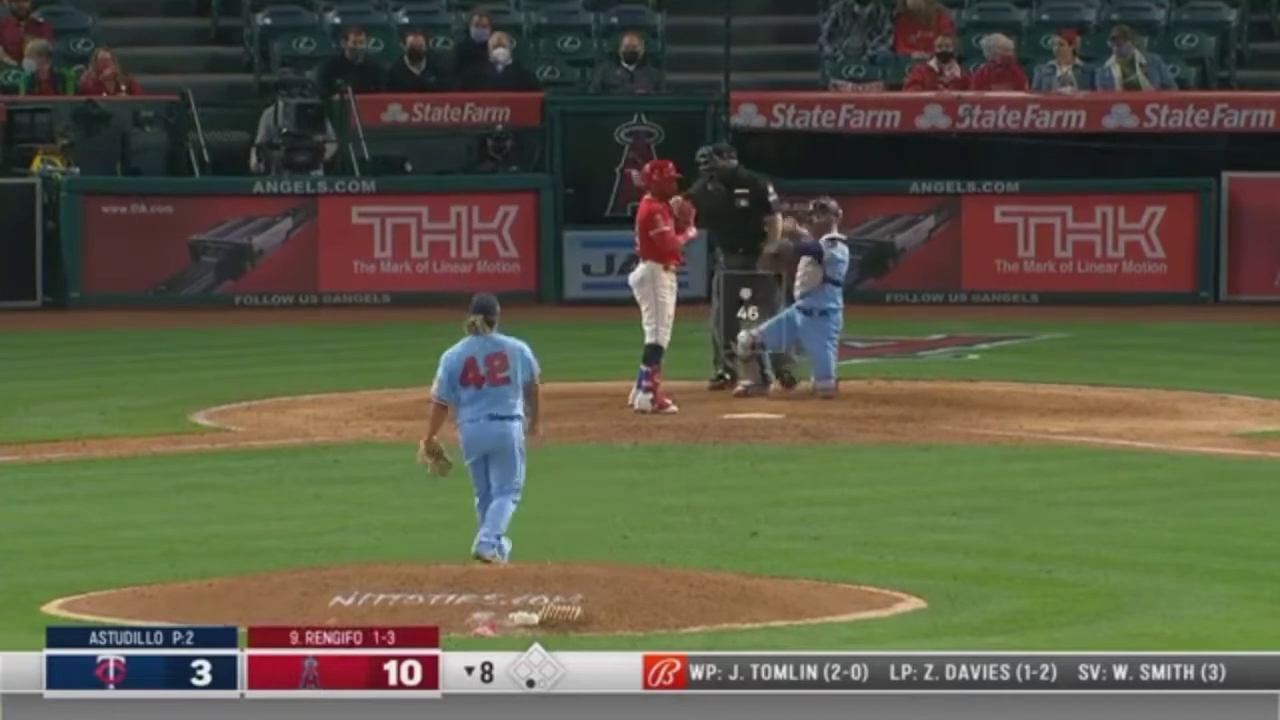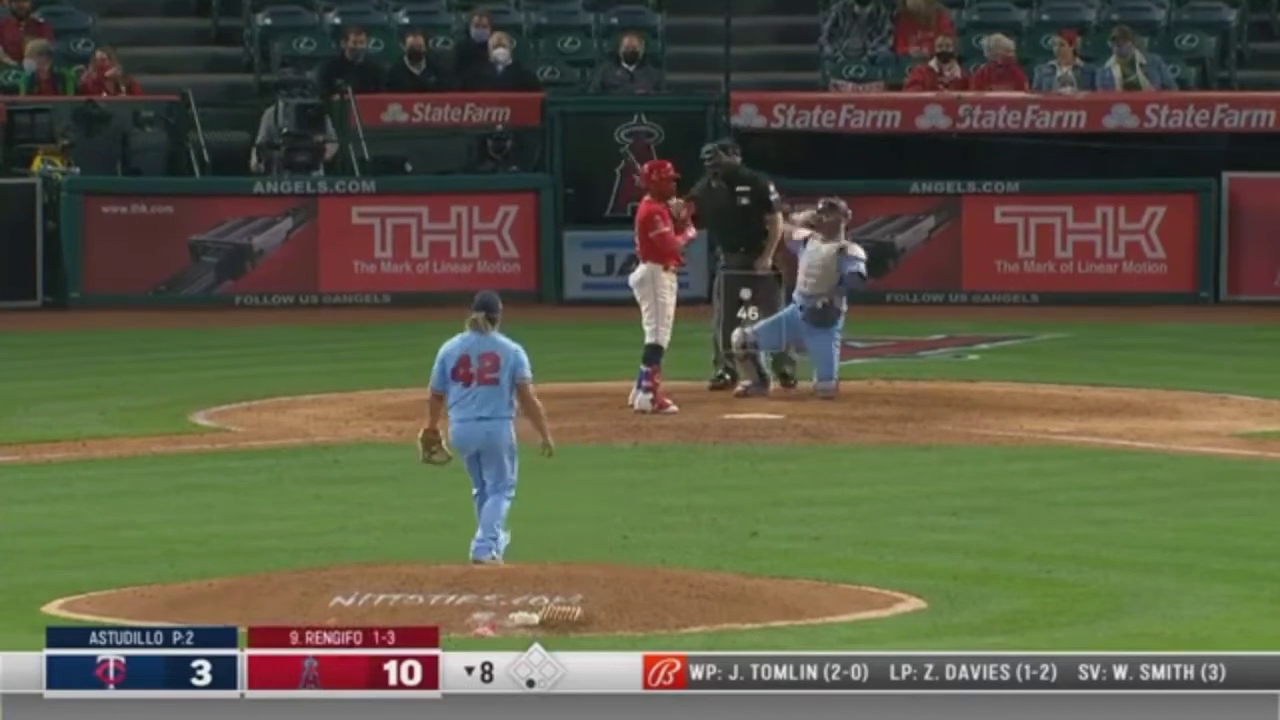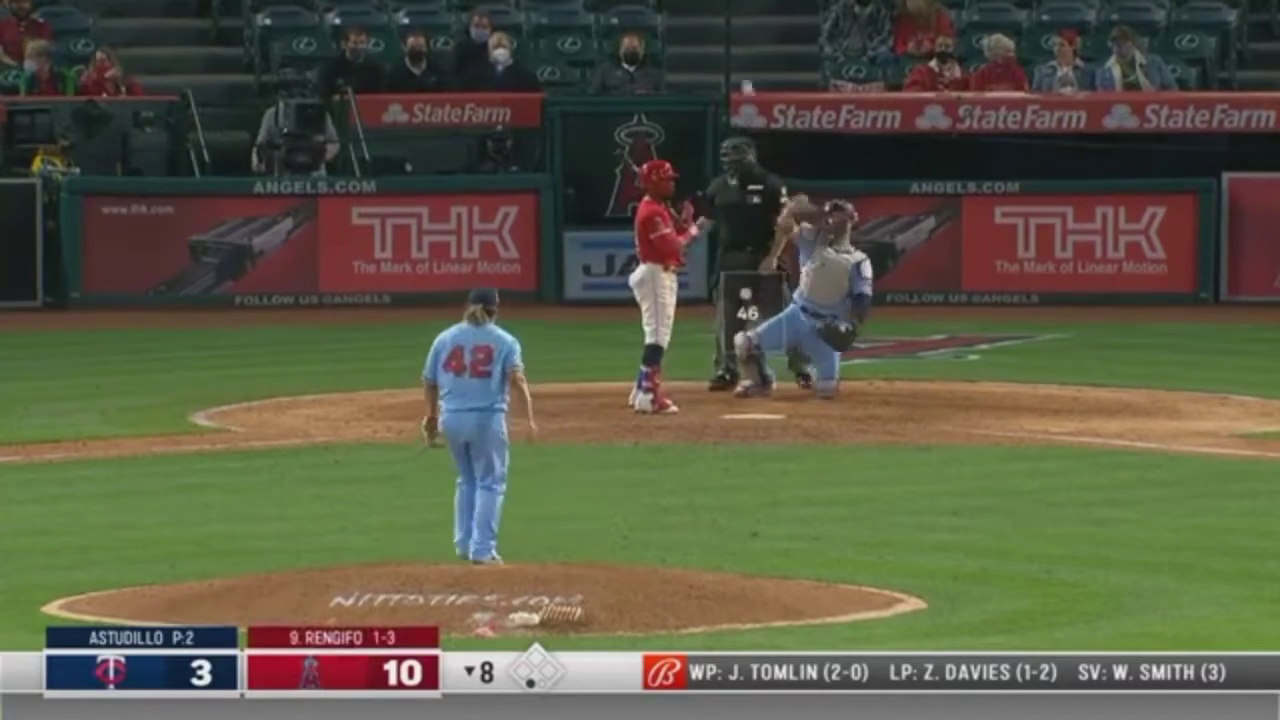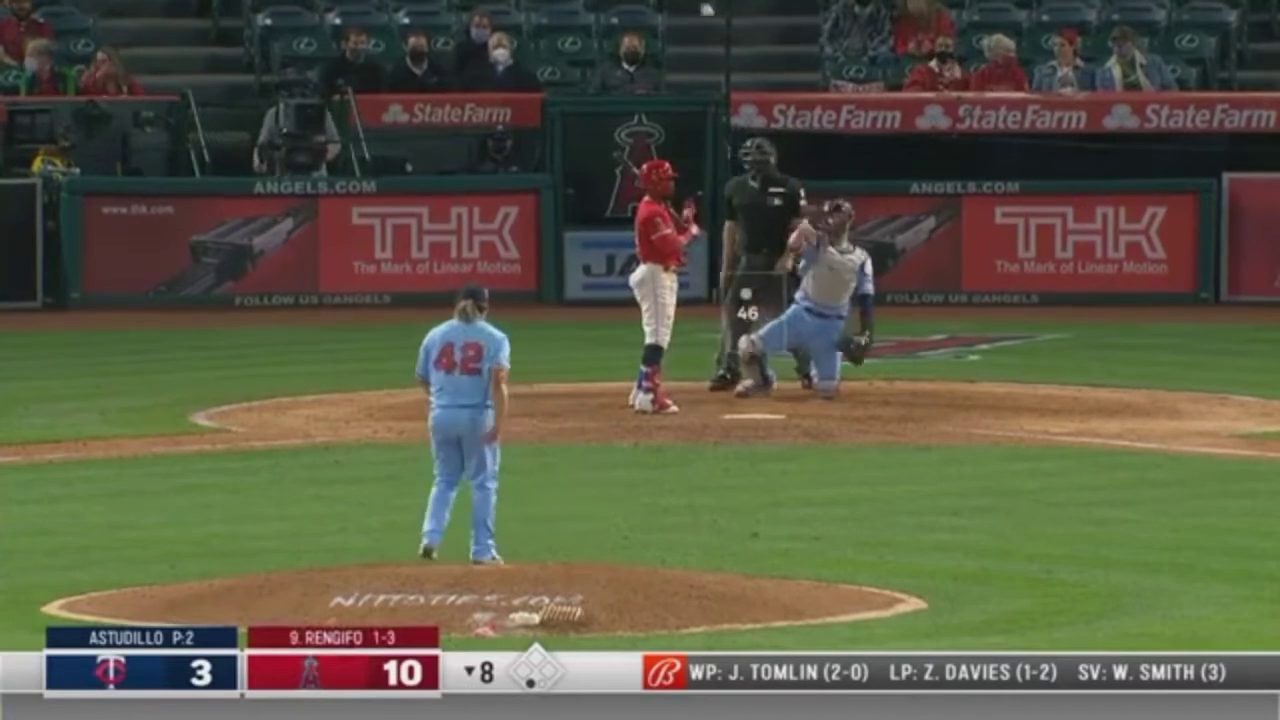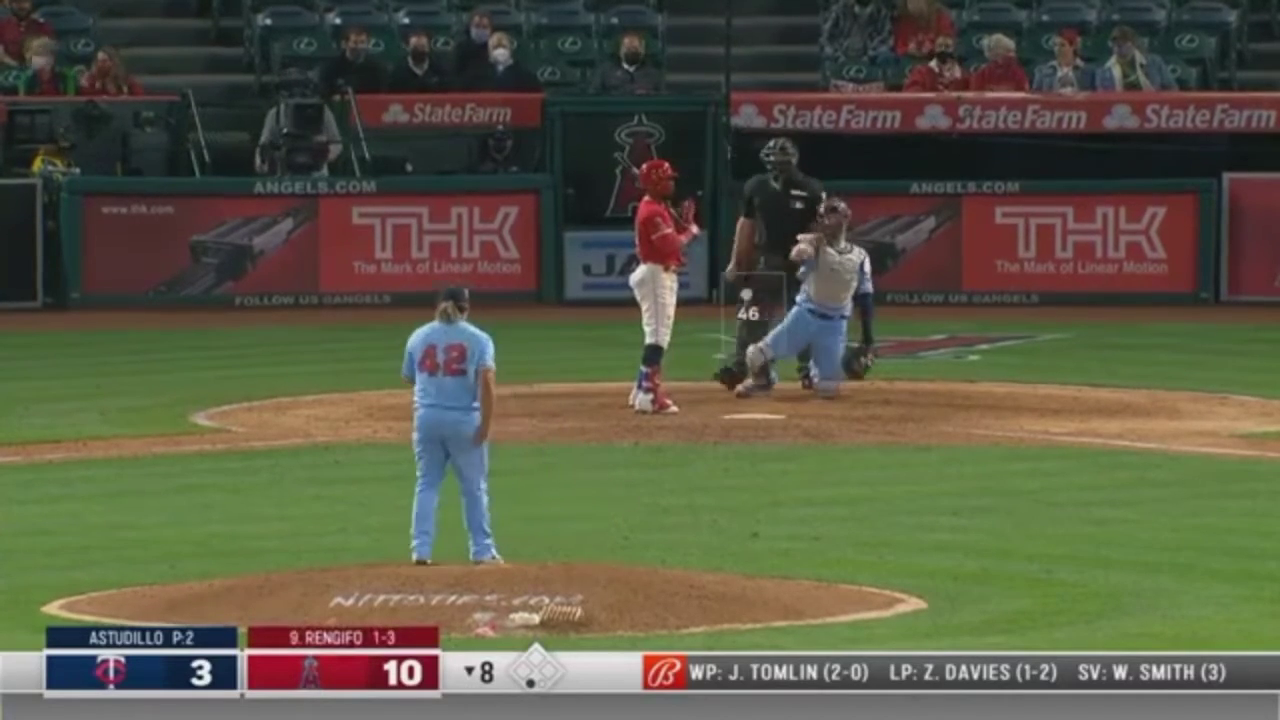
dt=0.2s
person 1, frame 1
left shoulder: (453, 355)
right shoulder: (518, 348)
left elbow: (441, 404)
right elbow: (534, 390)
left wrist: (429, 438)
right wrist: (534, 421)
left hip: (472, 431)
right hip: (507, 429)
left knee: (484, 494)
right knee: (506, 492)
left ankle: (495, 547)
right ankle: (487, 542)
person 1, frame 2
left shoulder: (450, 348)
right shoulder: (512, 350)
left elbow: (437, 394)
right elbow: (527, 396)
left wrist: (431, 426)
right wrist: (545, 434)
left hip: (461, 429)
right hip: (497, 428)
left knee: (482, 488)
right knee: (500, 489)
left ankle: (493, 540)
right ankle: (484, 547)
person 1, frame 3
left shoulder: (445, 338)
right shoulder: (505, 341)
left elbow: (429, 383)
right elbow: (517, 380)
left wrist: (432, 414)
right wrist: (530, 419)
left hip: (451, 419)
right hip: (487, 420)
left knee: (467, 481)
right knee: (490, 485)
left ankle: (464, 543)
right ankle: (482, 549)
person 1, frame 4
left shoulder: (435, 335)
right shoulder: (495, 338)
left elbow: (422, 379)
right elbow: (498, 382)
right wrist: (500, 422)
left hip: (441, 416)
right hip: (478, 417)
left knee: (444, 480)
right knee: (483, 483)
left ankle: (431, 538)
right ankle: (482, 550)
person 1, frame 5
left shoulder: (418, 337)
right shoulder: (479, 339)
left elbow: (409, 378)
right elbow: (487, 385)
right wrist: (486, 424)
left hip: (426, 417)
right hip: (464, 418)
left knee: (427, 484)
right knee: (474, 486)
left ankle: (420, 549)
right ankle: (482, 550)
person 2, frame 1
left shoulder: (662, 205)
right shoulder: (653, 209)
left elbow: (675, 232)
right elbow: (671, 244)
left wrist: (685, 219)
right wrist: (690, 231)
left hip: (662, 273)
right hip: (655, 274)
left knee: (658, 334)
right knee: (658, 334)
left ankle: (642, 390)
right ankle: (647, 396)
person 2, frame 2
left shoulder: (660, 206)
right shoulder: (652, 210)
left elbow: (674, 234)
right elbow: (671, 246)
left wrist: (683, 220)
right wrist: (689, 231)
left hip: (663, 274)
right hip: (655, 275)
left knee: (658, 334)
right knee: (658, 335)
left ankle: (642, 390)
right ankle: (647, 396)
person 2, frame 3
left shoulder: (660, 207)
right shoulder: (652, 211)
left elbow: (676, 234)
right elbow: (672, 246)
left wrist: (686, 220)
right wrist: (693, 230)
left hip: (663, 274)
right hip: (655, 275)
left knee: (657, 335)
right knee: (658, 335)
left ankle: (643, 390)
right ankle: (648, 396)
person 2, frame 4
left shoulder: (660, 207)
right shoulder: (652, 212)
left elbow: (675, 233)
right elbow: (673, 246)
left wrist: (686, 219)
right wrist: (692, 230)
left hip: (663, 275)
right hip: (656, 275)
left knee: (657, 335)
right knee: (658, 335)
left ankle: (643, 390)
right ankle: (648, 396)
person 2, frame 5
left shoulder: (660, 207)
right shoulder: (652, 211)
left elbow: (675, 234)
right elbow: (673, 246)
left wrist: (685, 218)
right wrist: (692, 230)
left hip: (663, 274)
right hip: (656, 275)
left knee: (657, 335)
right knee: (658, 335)
left ankle: (642, 390)
right ankle: (648, 396)
person 3, frame 1
left shoulder: (755, 184)
right shoulder: (705, 188)
left elbow: (775, 221)
left hip: (756, 260)
right hip: (726, 262)
left knee: (771, 314)
right knee: (721, 318)
left ankle: (783, 368)
right ankle: (725, 371)
person 3, frame 2
left shoulder: (757, 183)
right shoulder: (707, 187)
left elbow: (776, 221)
left wrist: (767, 256)
left hip: (757, 259)
right hip: (728, 261)
left knee: (772, 315)
right knee: (723, 318)
left ankle: (784, 369)
right ankle: (725, 370)
person 3, frame 3
left shoulder: (770, 184)
right shoulder: (719, 186)
left wrist: (773, 257)
left hip: (764, 258)
right hip: (732, 260)
right knee: (727, 317)
left ankle: (802, 368)
right ankle: (727, 371)
person 3, frame 4
left shoulder: (789, 187)
right shoulder: (736, 187)
left elbow: (800, 226)
right elbow: (731, 227)
left wrist: (788, 258)
right wrist: (727, 266)
left hip: (779, 261)
right hip: (748, 261)
right knee: (734, 317)
left ankle: (807, 369)
right ankle: (729, 371)
person 3, frame 5
left shoulder: (811, 189)
right shoulder: (756, 186)
right elbow: (746, 224)
right wrist: (735, 261)
left hip: (799, 262)
right hip: (767, 261)
right knee: (751, 315)
left ankle: (809, 370)
right ankle: (737, 368)
person 4, frame 1
left shoulder: (835, 243)
right shoulder: (818, 243)
left elbow: (813, 249)
left hip: (822, 319)
right hip: (798, 312)
left knee: (825, 389)
right knee: (747, 340)
left ankle: (822, 377)
right ankle: (758, 383)
person 4, frame 2
left shoulder: (850, 250)
right shoulder: (809, 239)
left elbow: (856, 279)
right elbow: (788, 230)
left wrist: (836, 295)
right wrist: (807, 216)
left hip: (825, 321)
right hip: (797, 312)
left knee: (826, 390)
right knee: (742, 339)
left ankle: (824, 379)
right ankle: (758, 383)
person 4, frame 3
left shoulder: (859, 260)
right shoulder: (813, 239)
left elbow: (864, 300)
right elbow: (785, 227)
left wrist: (853, 324)
right wrist: (794, 208)
left hip: (829, 326)
right hip: (799, 313)
left knee: (827, 389)
right knee: (744, 341)
right ankle: (762, 382)
person 4, frame 4
left shoulder: (861, 259)
right shoulder: (815, 243)
left elbow: (866, 300)
right elbow: (793, 246)
left wrist: (866, 331)
right wrist: (800, 230)
left hip: (831, 325)
right hip: (801, 314)
left knee: (827, 390)
right knee: (749, 346)
left ankle: (818, 374)
right ankle: (762, 381)
person 4, frame 5
left shoulder: (859, 257)
right shoulder: (814, 244)
left elbow: (865, 300)
right elbow: (795, 255)
left wrist: (867, 341)
right wrist: (800, 250)
left hip: (834, 325)
right hip: (804, 315)
left knee: (828, 389)
right knee: (757, 355)
left ankle: (817, 373)
